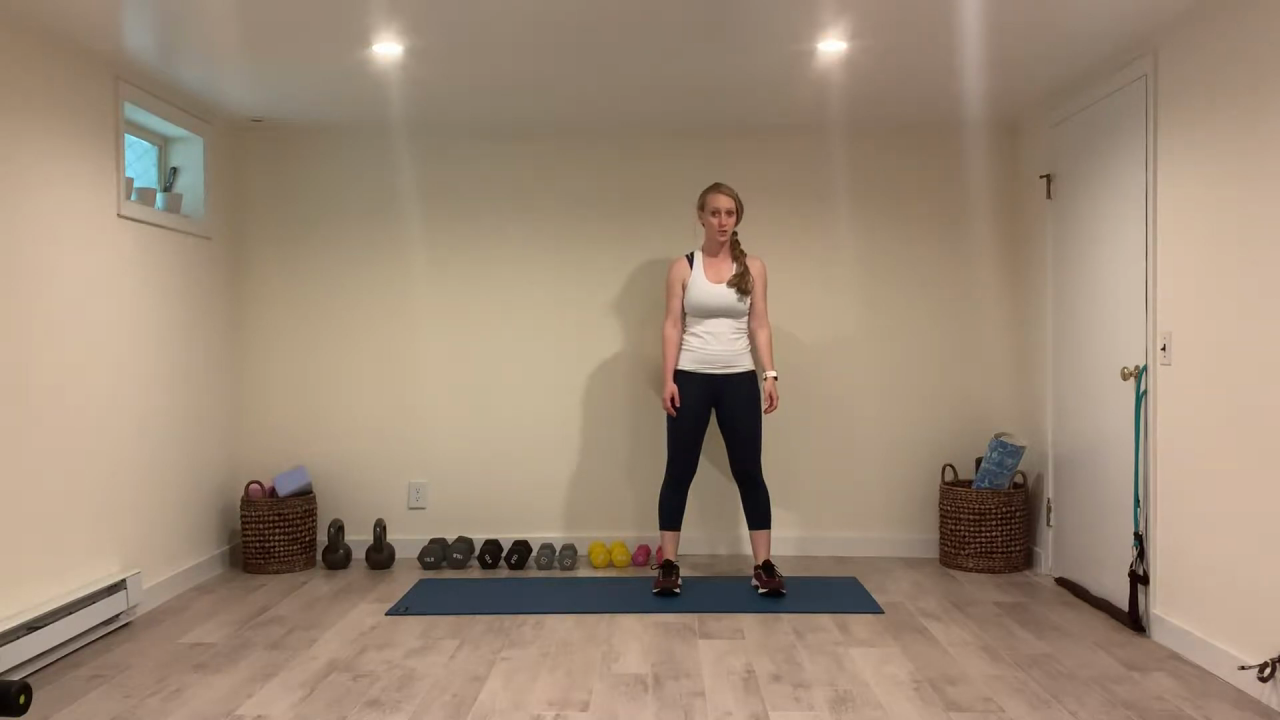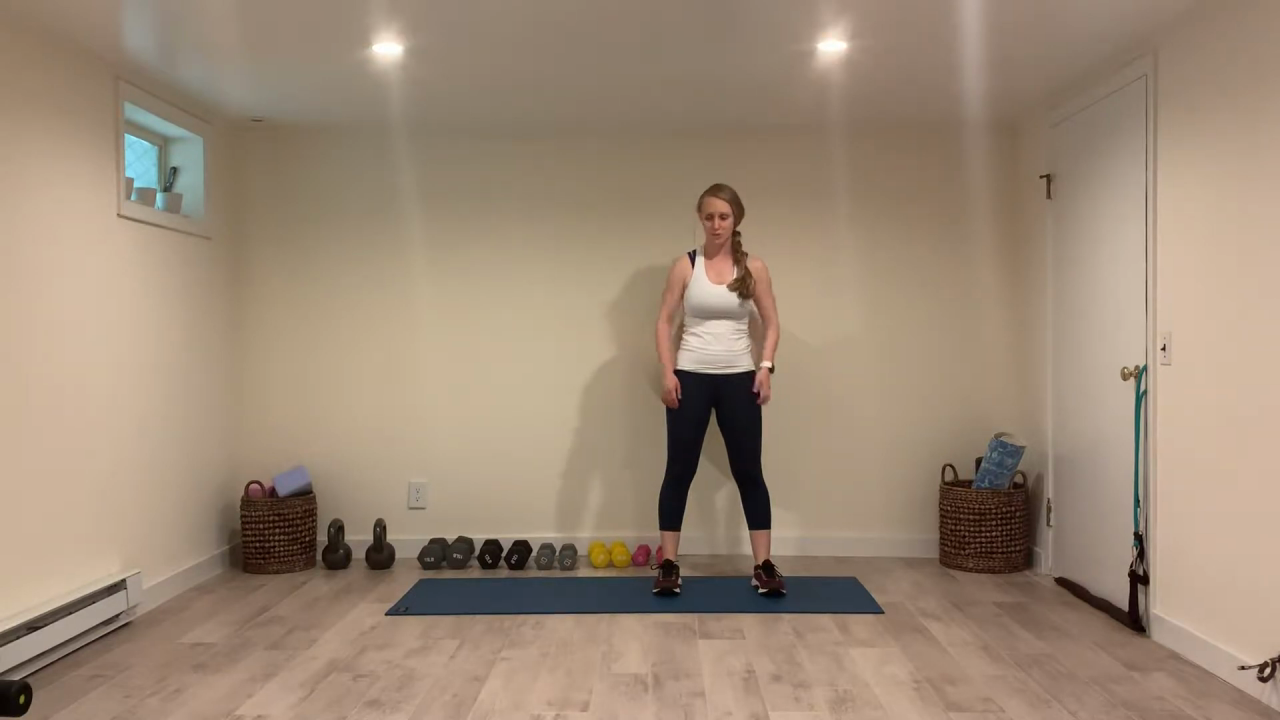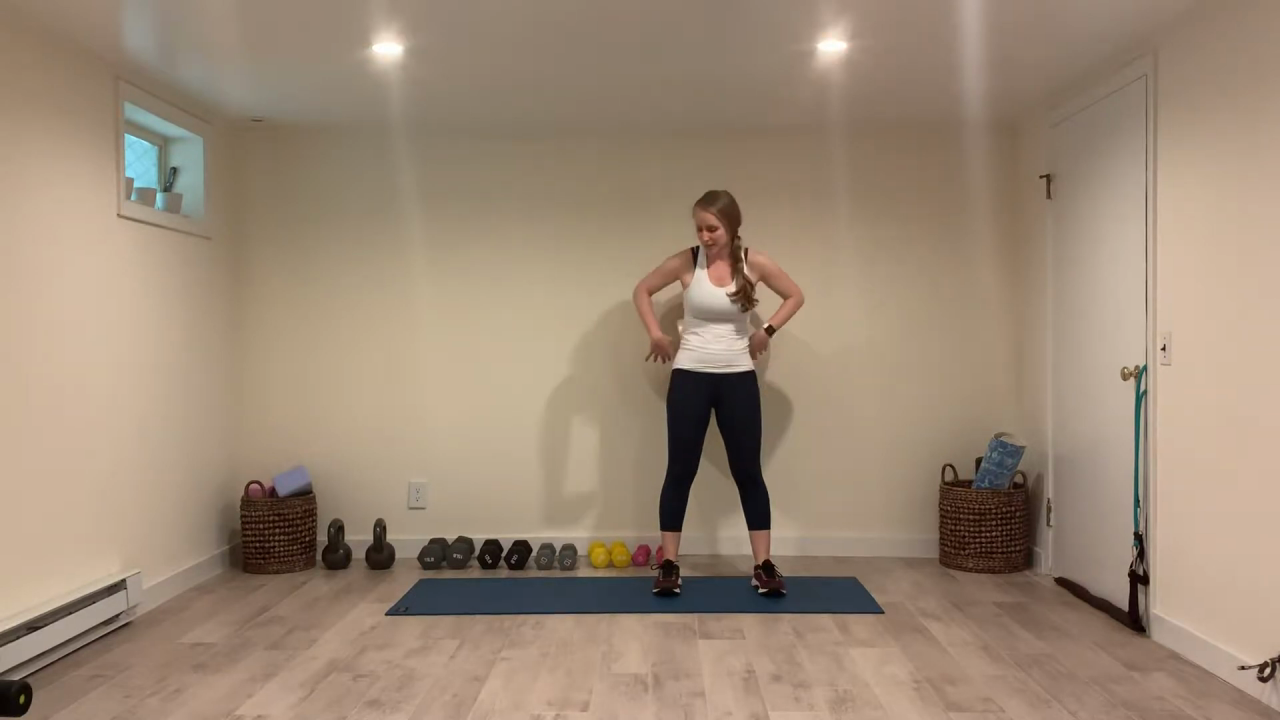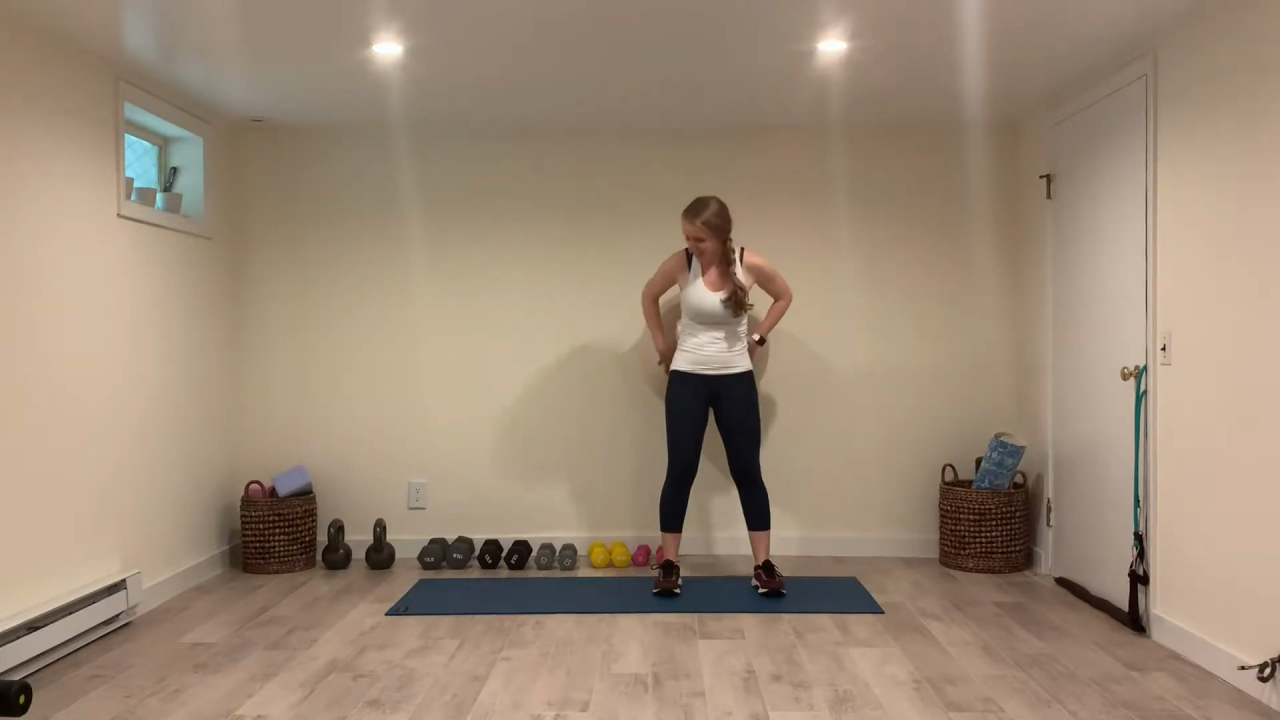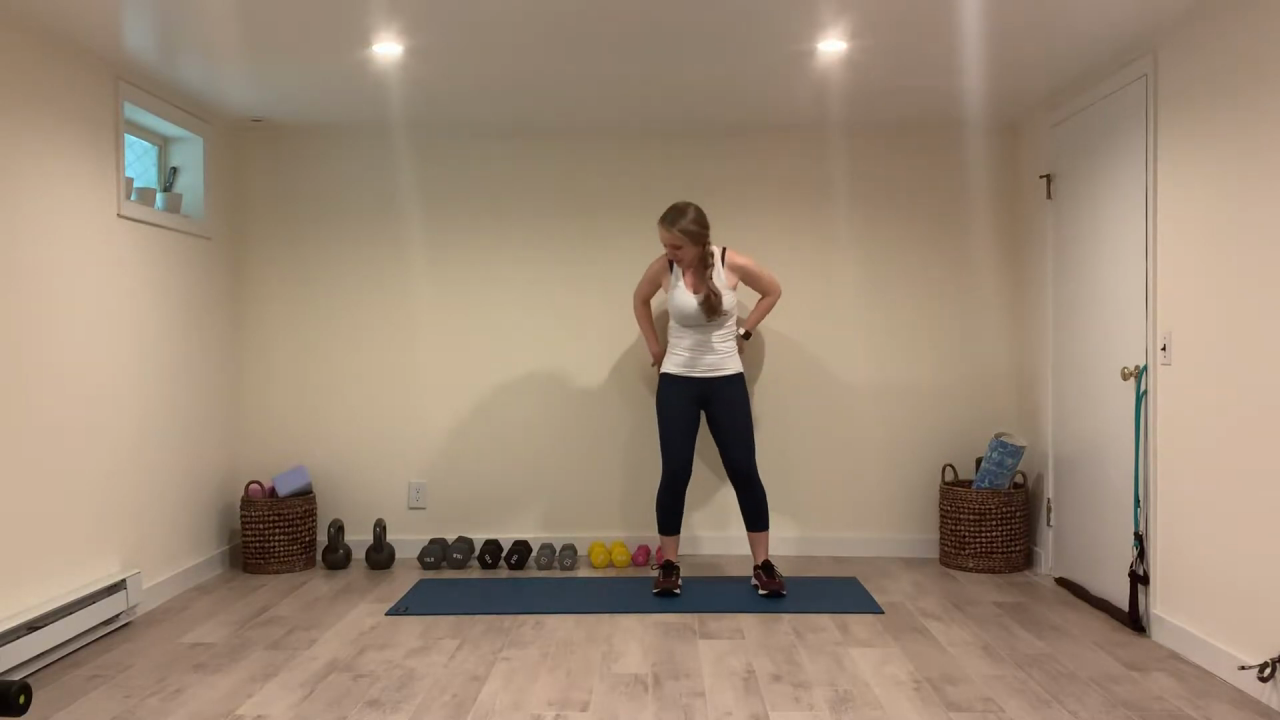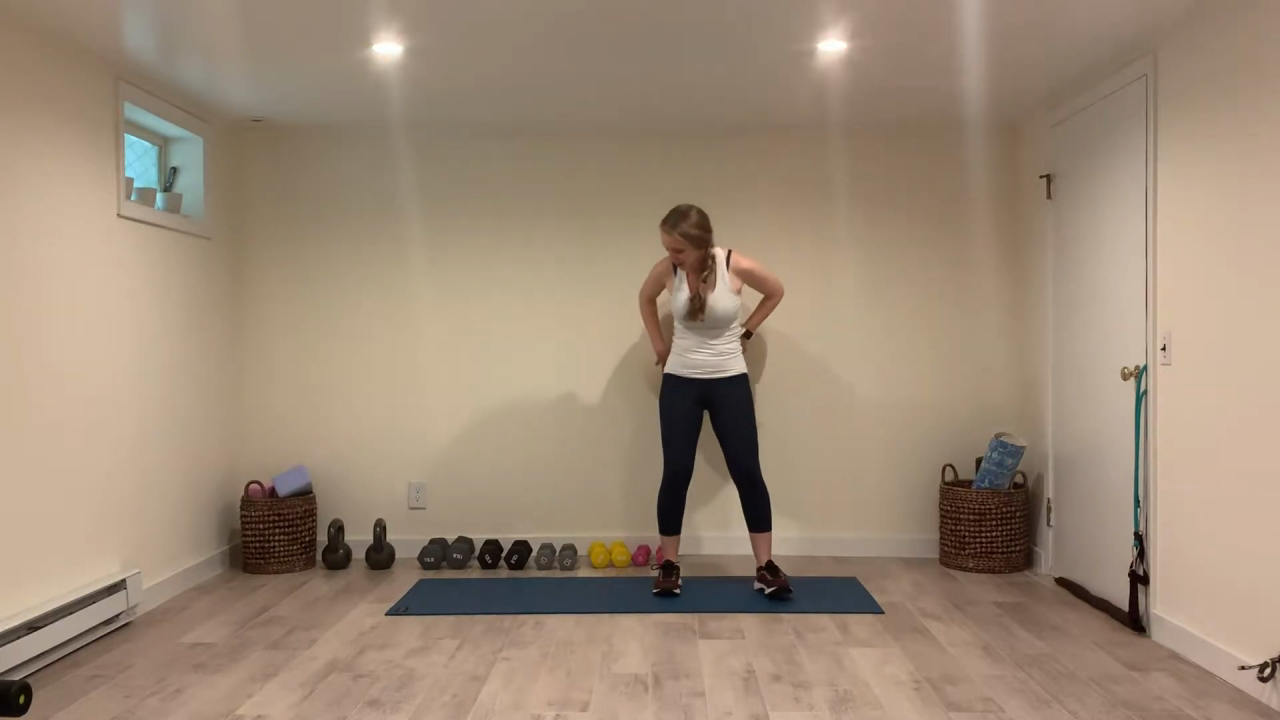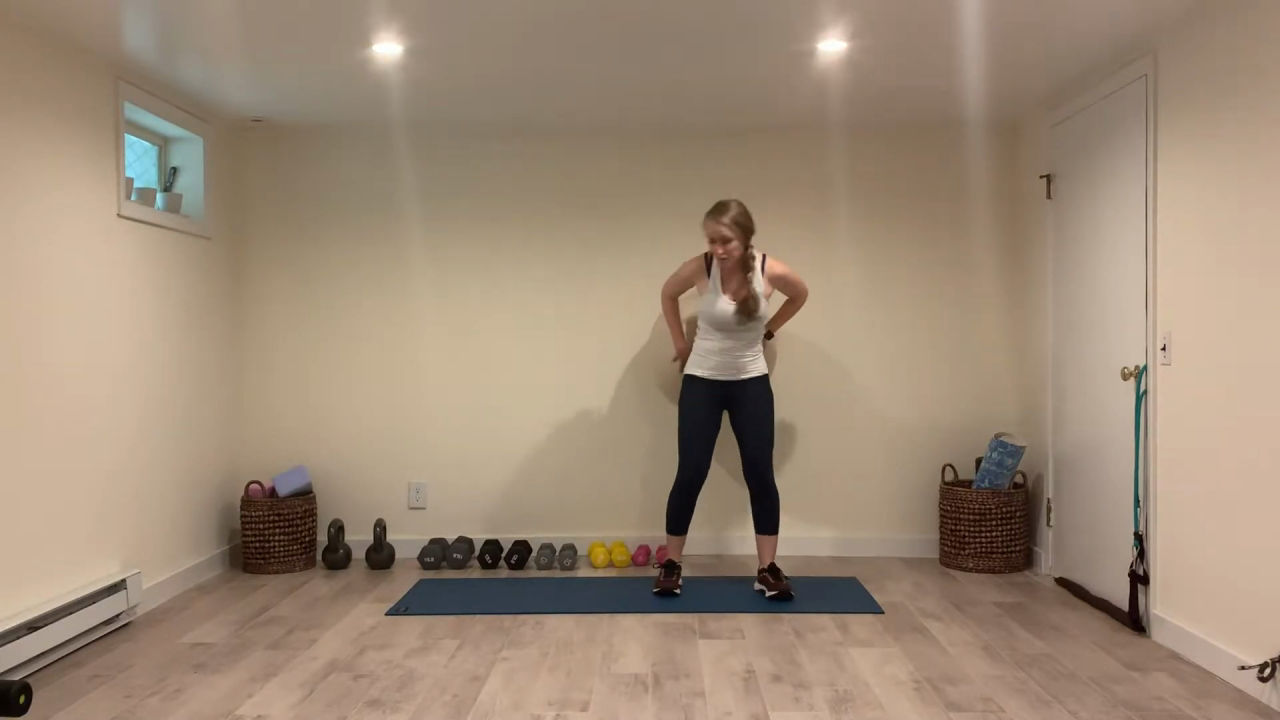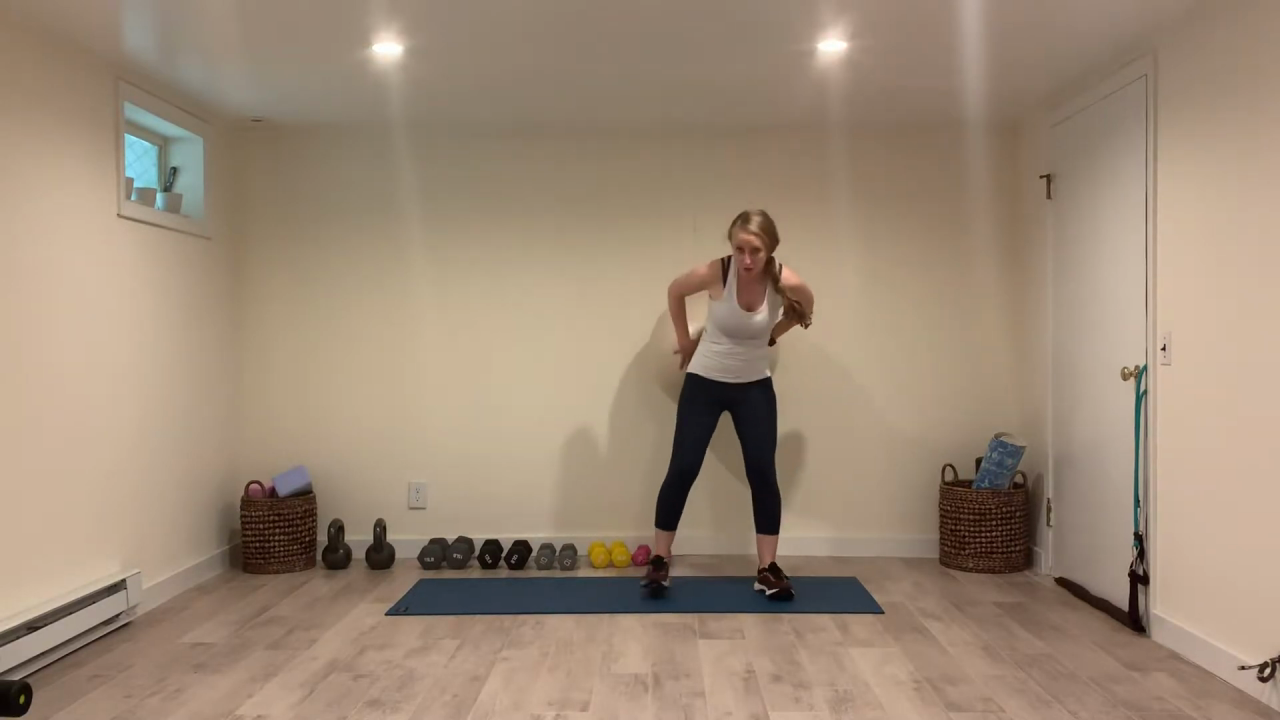
dt=0.3s
person 1, frame 1
left shoulder: (752, 267)
right shoulder: (683, 267)
left elbow: (760, 325)
right elbow: (672, 326)
left wrist: (770, 375)
right wrist: (668, 380)
left hip: (739, 379)
right hip: (692, 378)
left knee: (749, 472)
right knee: (679, 471)
left ankle: (763, 565)
right ankle: (668, 564)
person 1, frame 2
left shoulder: (754, 267)
right shoulder: (685, 265)
left elbow: (770, 323)
right elbow: (664, 322)
left wrist: (765, 368)
right wrist: (667, 372)
left hip: (739, 379)
right hip: (691, 378)
left knee: (749, 472)
right knee: (679, 471)
left ankle: (763, 565)
right ankle: (668, 564)
person 1, frame 3
left shoulder: (755, 263)
right shoulder: (685, 262)
left elbow: (795, 296)
right elbow: (642, 290)
left wrist: (767, 331)
right wrist: (656, 335)
left hip: (739, 378)
right hip: (690, 376)
left knee: (748, 471)
right knee: (680, 470)
left ankle: (763, 565)
right ankle: (668, 564)
person 1, frame 4
left shoulder: (751, 264)
right shoulder: (679, 264)
left elbow: (784, 297)
right elbow: (649, 297)
left wrist: (757, 339)
right wrist: (661, 343)
left hip: (737, 379)
right hip: (687, 378)
left knee: (747, 471)
right knee: (680, 470)
left ankle: (763, 565)
right ankle: (669, 564)
person 1, frame 5
left shoulder: (734, 264)
right shoulder: (661, 268)
left elbow: (772, 290)
right elbow: (640, 300)
left wrist: (744, 333)
right wrist: (654, 347)
left hip: (727, 380)
right hip: (677, 382)
left knee: (744, 472)
right knee: (675, 473)
left ankle: (763, 566)
right ankle: (669, 565)
person 1, frame 6
left shoulder: (739, 267)
right shoulder: (666, 270)
left elbow: (775, 292)
right elbow: (646, 299)
left wrist: (745, 332)
right wrist: (659, 345)
left hip: (730, 381)
right hip: (680, 383)
left knee: (747, 472)
right knee: (676, 473)
left ankle: (766, 567)
right ankle: (669, 565)
person 1, frame 7
left shoulder: (773, 271)
right shoulder: (699, 268)
left elbow: (800, 297)
right elbow: (668, 293)
left wrist: (765, 332)
right wrist: (680, 342)
left hip: (752, 383)
right hip: (702, 382)
left knee: (760, 473)
right knee: (691, 473)
left ankle: (767, 569)
right ankle: (671, 564)
person 1, frame 8
left shoulder: (787, 282)
right shoulder: (713, 273)
left elbow: (805, 307)
right elbow: (674, 292)
right wrist: (684, 341)
left hip: (755, 387)
right hip: (704, 382)
left knee: (763, 473)
right knee: (683, 469)
left ankle: (768, 568)
right ankle: (659, 559)
